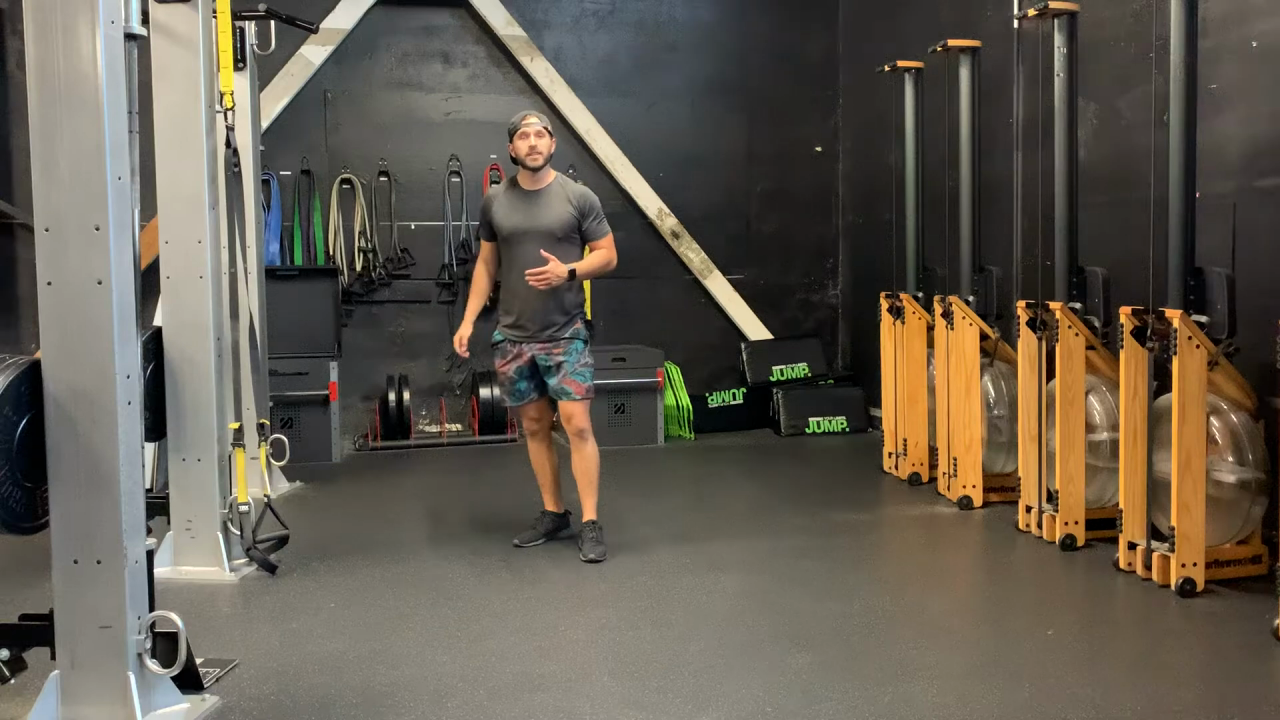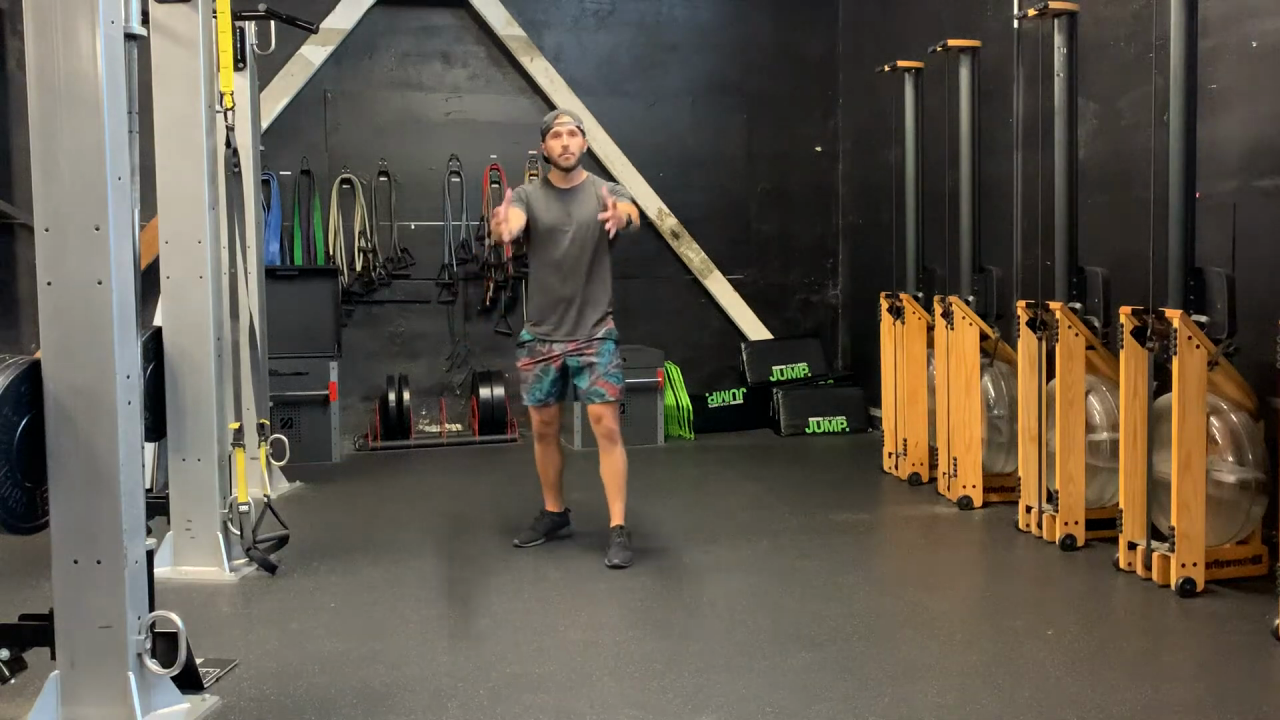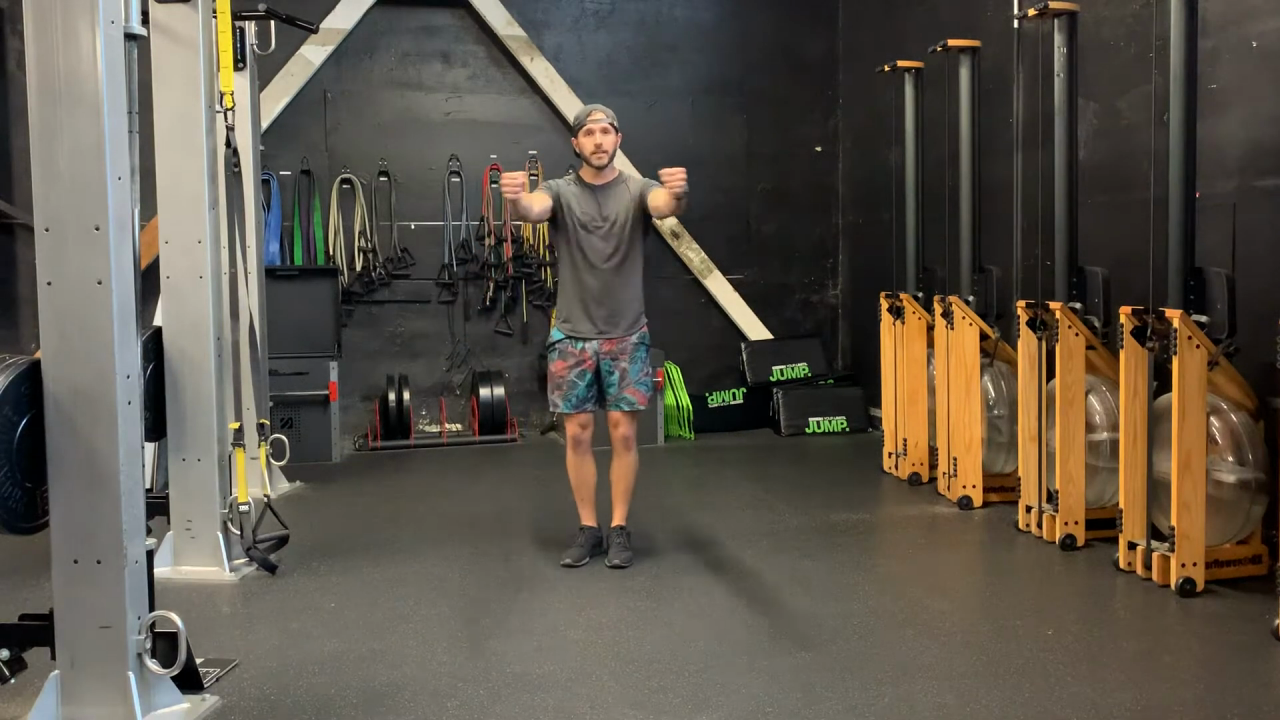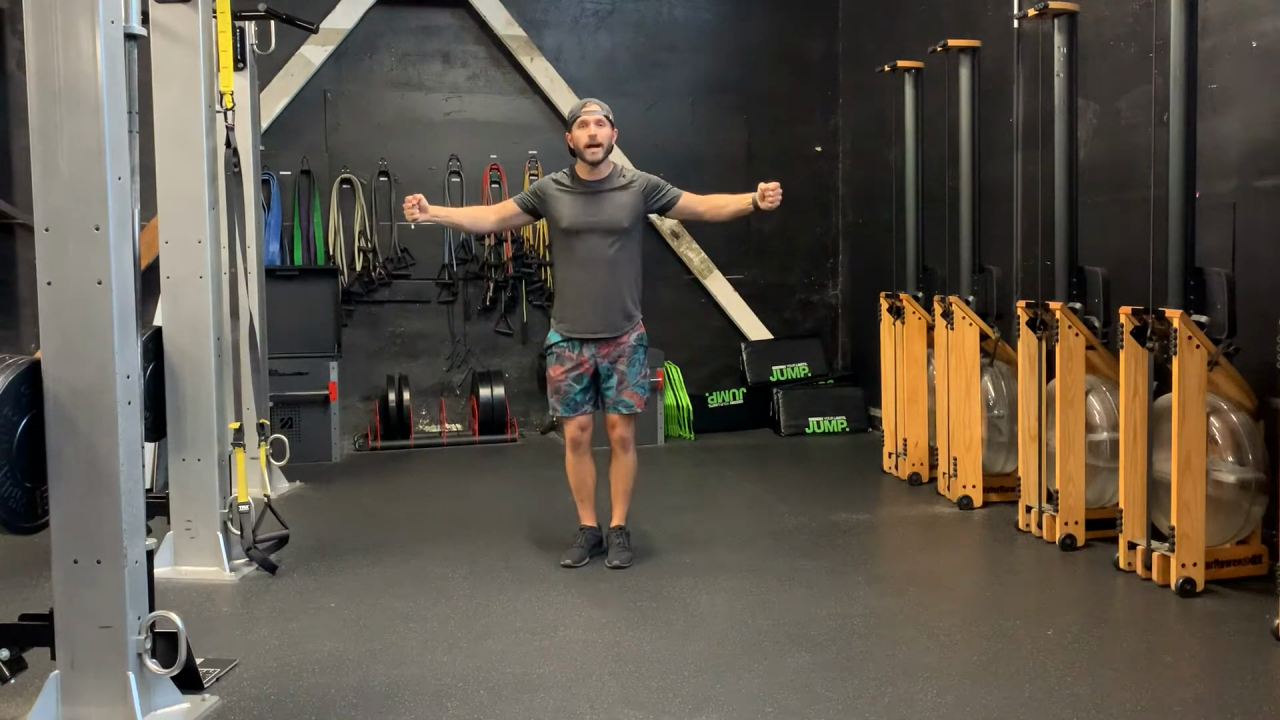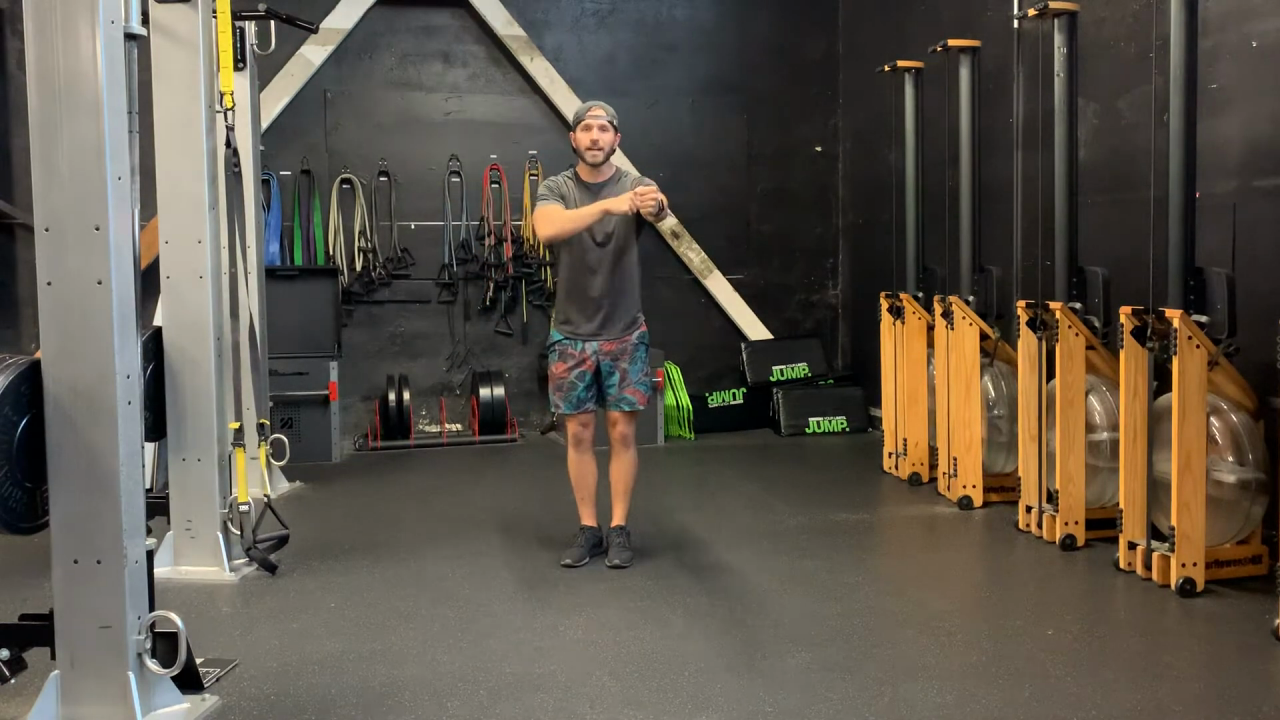
dt=1s
person 1, frame 1
left shoulder: (579, 197)
right shoulder: (495, 200)
left elbow: (607, 256)
right elbow: (486, 263)
left wrist: (568, 271)
right wrist: (468, 321)
left hip: (565, 334)
right hip: (513, 335)
left knee: (577, 425)
right knee: (534, 426)
left ankle: (590, 524)
right ankle: (553, 513)
person 1, frame 2
left shoulder: (606, 191)
right shoulder: (527, 196)
left elbow: (631, 214)
right elbow: (511, 224)
left wrist: (622, 215)
right wrist: (500, 225)
left hip: (594, 333)
right hip: (540, 335)
left knee: (606, 428)
right knee: (544, 429)
left ankle: (618, 529)
right ankle: (554, 514)
person 1, frame 3
left shoulder: (637, 189)
right shoulder: (559, 191)
left elbow: (668, 204)
right elbow: (530, 209)
left wrist: (675, 189)
right wrist: (514, 197)
left hip: (626, 335)
right hip: (572, 335)
left knee: (623, 433)
right knee: (577, 433)
left ankle: (619, 529)
right ankle: (588, 528)
person 1, frame 4
left shoulder: (640, 186)
right shoulder: (550, 190)
left elbow: (704, 207)
right elbow: (491, 218)
left wrist: (752, 200)
right wrist: (433, 213)
left hip: (624, 337)
right hip: (568, 338)
left knee: (622, 434)
right knee: (576, 436)
left ankle: (618, 529)
right ankle: (588, 529)
person 1, frame 5
left shoulder: (636, 185)
right shoulder: (555, 189)
left elbow: (659, 210)
right elbow: (547, 230)
left wrist: (655, 206)
right wrist: (607, 204)
left hip: (624, 335)
right hip: (571, 336)
left knee: (622, 432)
right knee: (579, 433)
left ankle: (619, 529)
right ankle: (588, 528)
